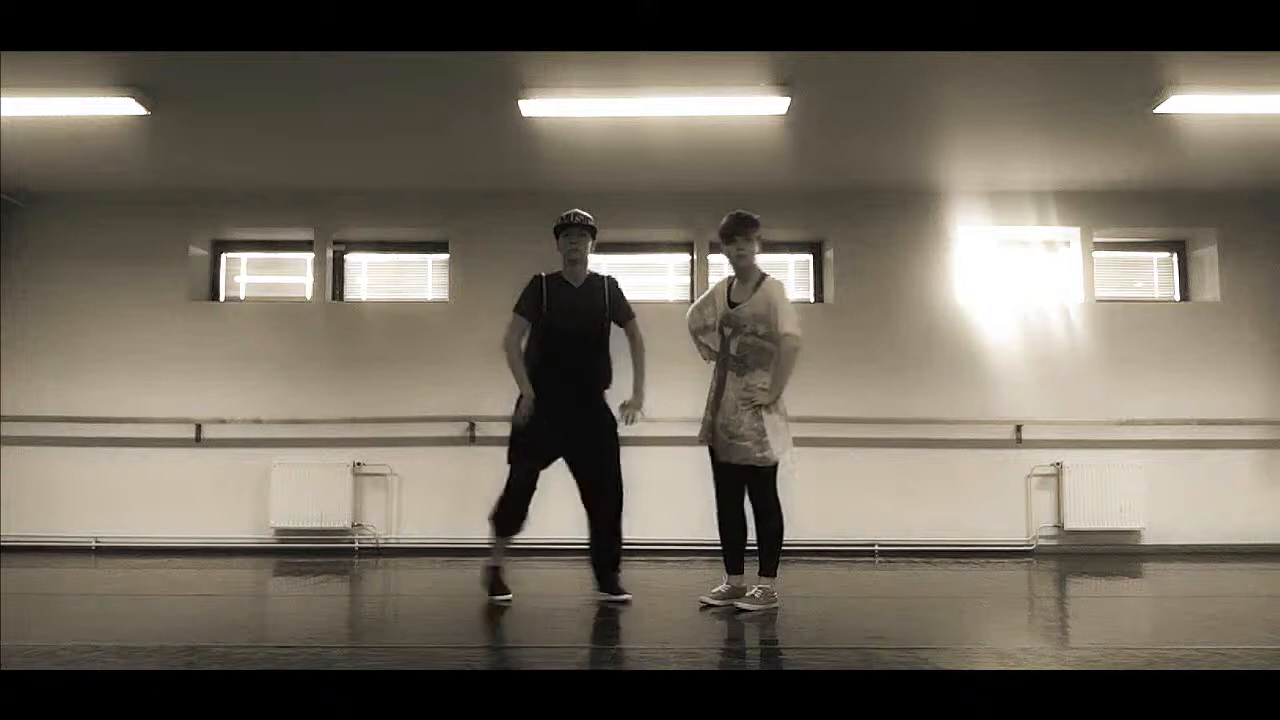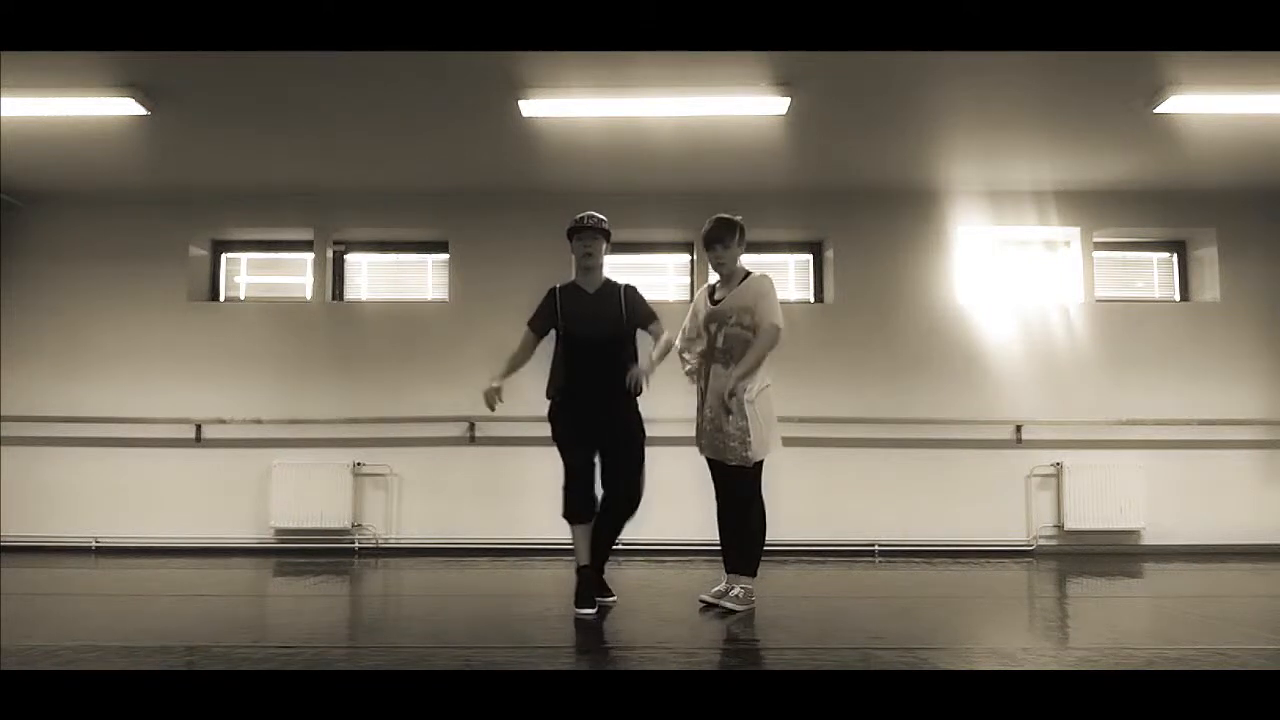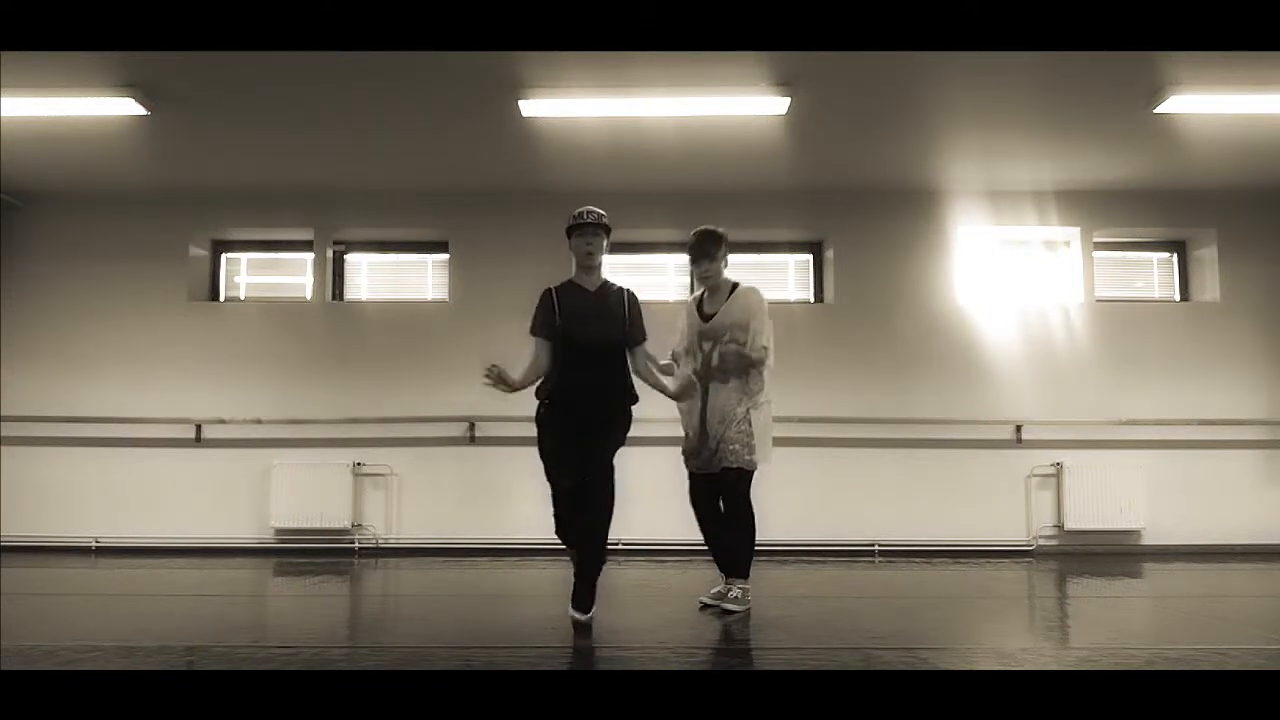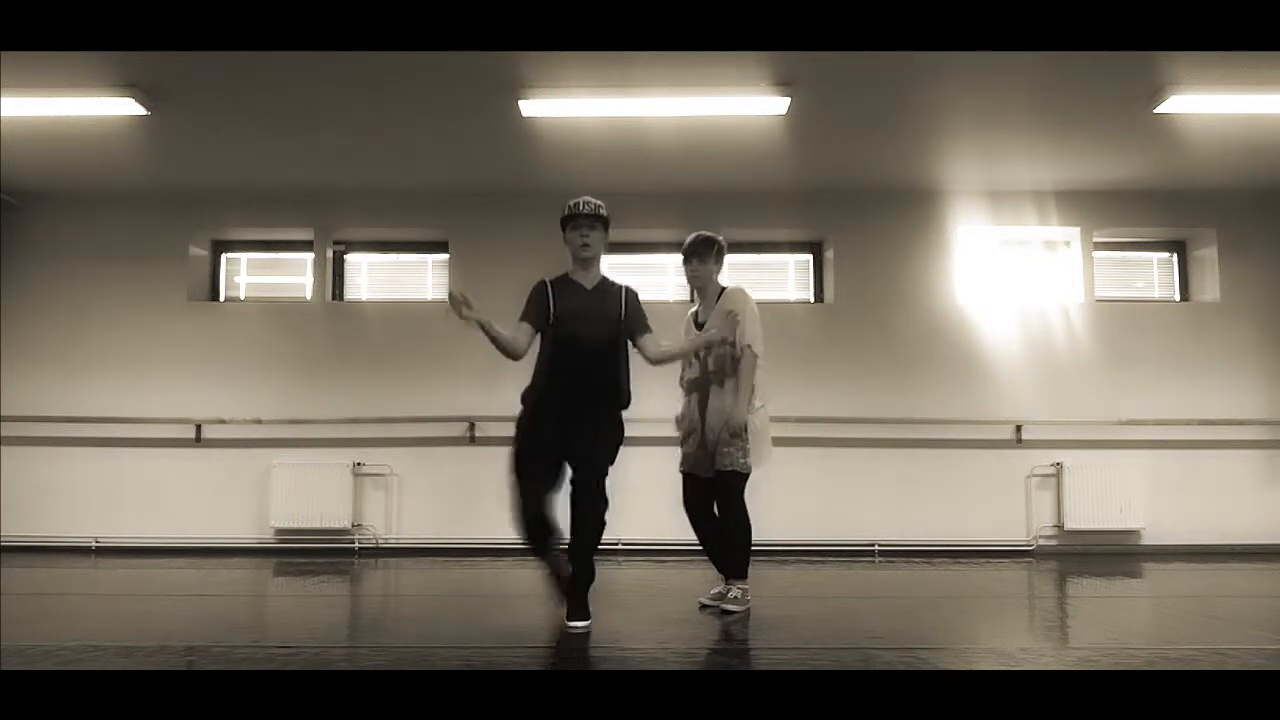
dt=1s
person 1, frame 1
left shoulder: (607, 288)
right shoulder: (540, 286)
left elbow: (635, 338)
right elbow: (511, 342)
left wrist: (637, 393)
right wrist: (526, 391)
left hip: (589, 403)
right hip: (542, 401)
left knee: (606, 488)
right knee: (520, 480)
left ankle: (608, 576)
right ankle: (495, 568)
person 1, frame 2
left shoulder: (626, 295)
right shoulder: (557, 297)
left elbow: (664, 337)
right elbow: (528, 344)
left wrist: (648, 363)
right wrist: (500, 378)
left hip: (619, 408)
right hip: (571, 407)
left knee: (626, 490)
right knee: (579, 476)
left ankle: (593, 568)
right ankle: (585, 574)
person 1, frame 3
left shoulder: (625, 300)
right shoulder: (553, 298)
left elbow: (640, 361)
right elbow: (542, 361)
left wrist: (671, 389)
right wrist: (516, 382)
left hip: (610, 410)
right hip: (561, 411)
left knee: (597, 481)
right knee: (569, 494)
left ankle: (587, 581)
right ankle: (585, 576)
person 1, frame 4
left shoulder: (623, 297)
right shoulder: (546, 292)
left elbow: (653, 352)
right elbow: (516, 348)
left wrist: (711, 338)
right wrist: (481, 321)
left hip: (599, 418)
right hip: (545, 415)
left knee: (589, 496)
right knee: (532, 504)
left ankle: (577, 593)
right ankle: (562, 570)
person 2, frame 1
left shoulder: (771, 289)
right shoulder: (721, 289)
left elbow: (790, 343)
right elbow: (695, 321)
left wrist: (773, 392)
left hip: (755, 412)
right hip: (721, 407)
left knee: (763, 499)
right knee: (726, 499)
left ankle: (767, 585)
right ankle: (734, 580)
person 2, frame 2
left shoulder: (759, 285)
right shoulder: (704, 295)
left elbow: (770, 334)
right elbow: (685, 341)
left wrist: (735, 377)
right wrist: (690, 363)
left hip: (744, 401)
right hip: (711, 403)
left knee: (747, 494)
right knee: (725, 496)
left ankle: (746, 582)
right ankle: (731, 578)
person 2, frame 3
left shoulder: (750, 298)
right shoulder: (693, 307)
left elbow: (763, 353)
right elbow: (684, 362)
left wrist: (751, 356)
right wrist: (659, 366)
left hip: (741, 413)
right hip: (702, 417)
left knee: (734, 496)
right knee: (702, 498)
left ankle: (741, 584)
right ankle: (729, 578)
person 2, frame 4
left shoulder: (737, 299)
right shoulder: (691, 318)
left elbow: (750, 353)
left wrist: (740, 406)
right wrist: (684, 413)
left hip: (737, 419)
right hip: (701, 423)
left knee: (729, 497)
right knee: (695, 502)
left ankle: (740, 584)
right ankle: (728, 579)
